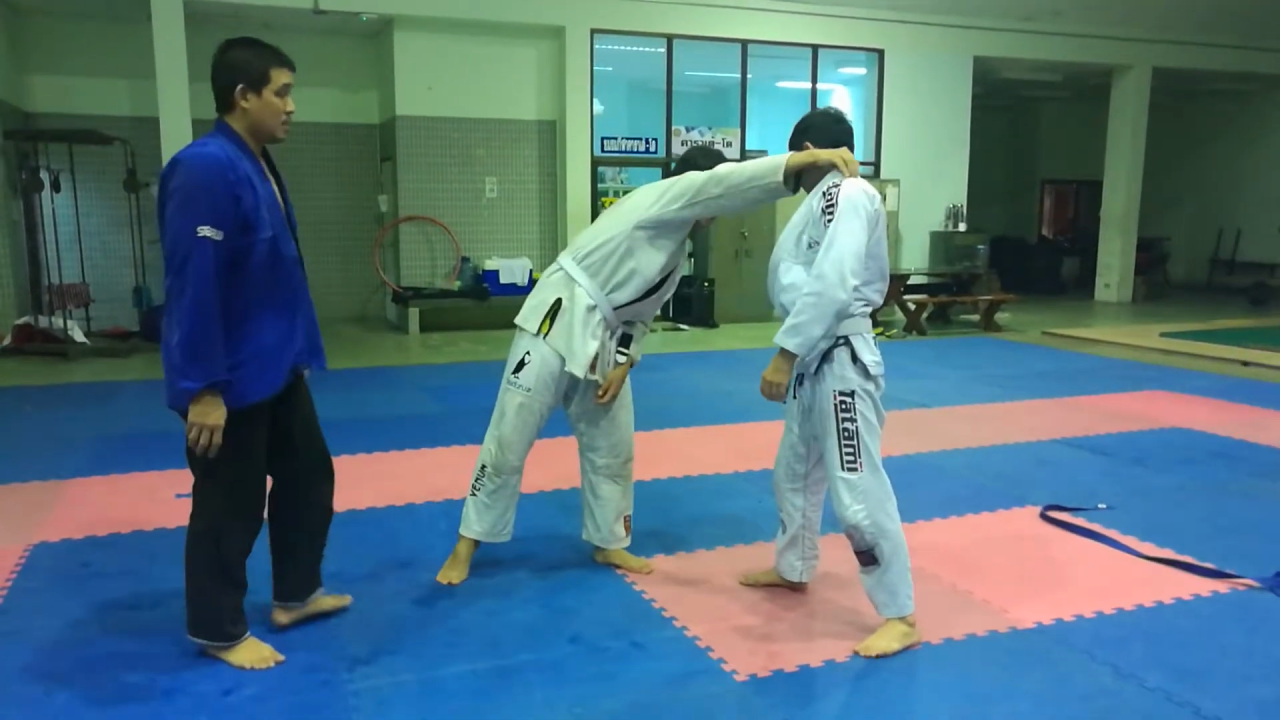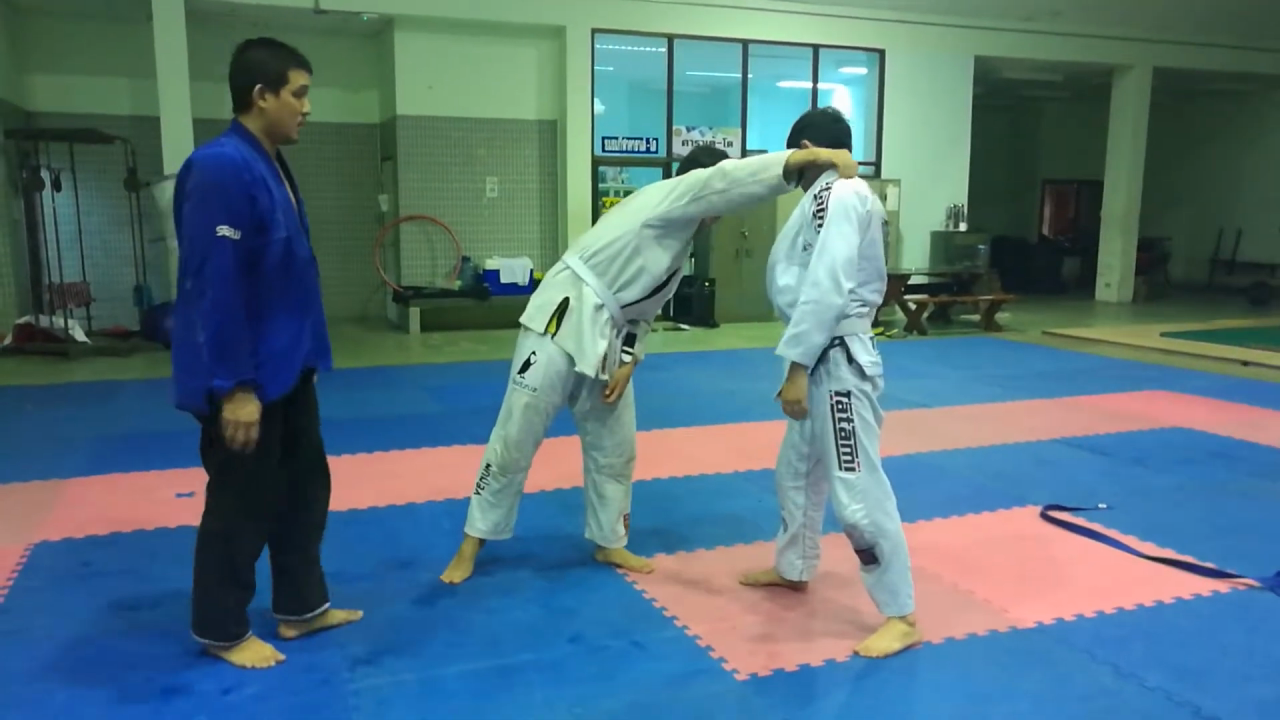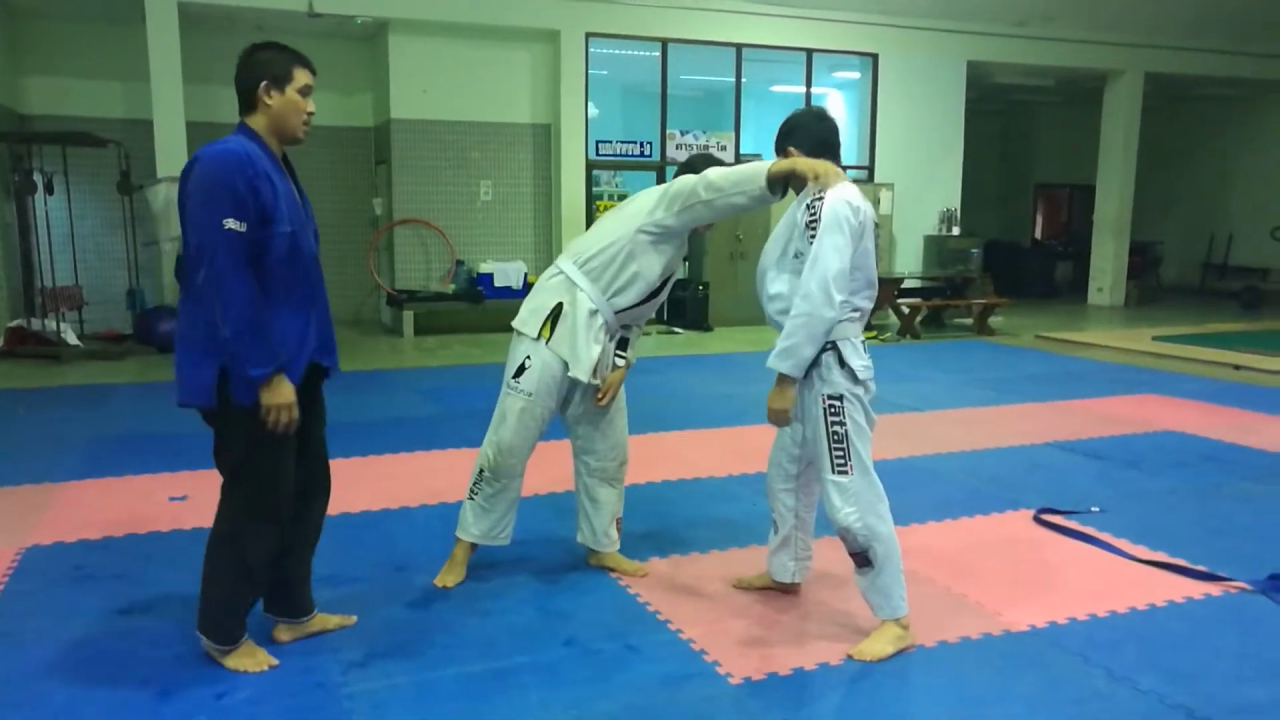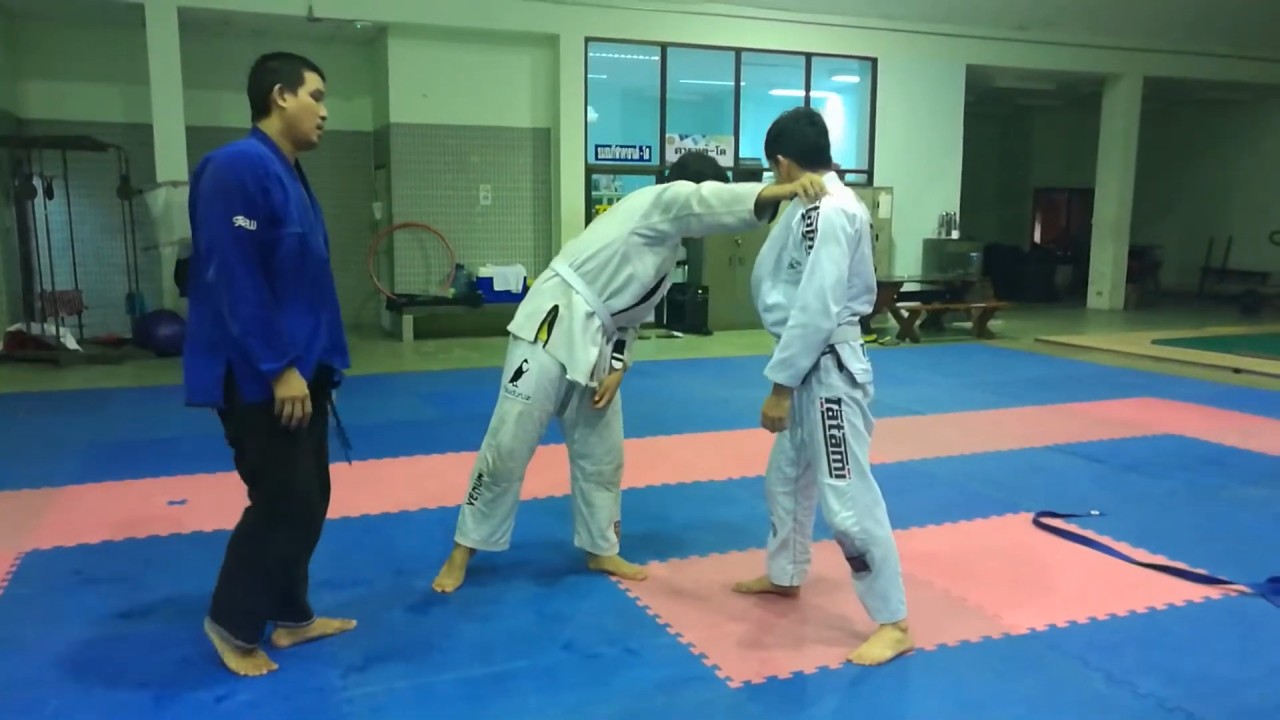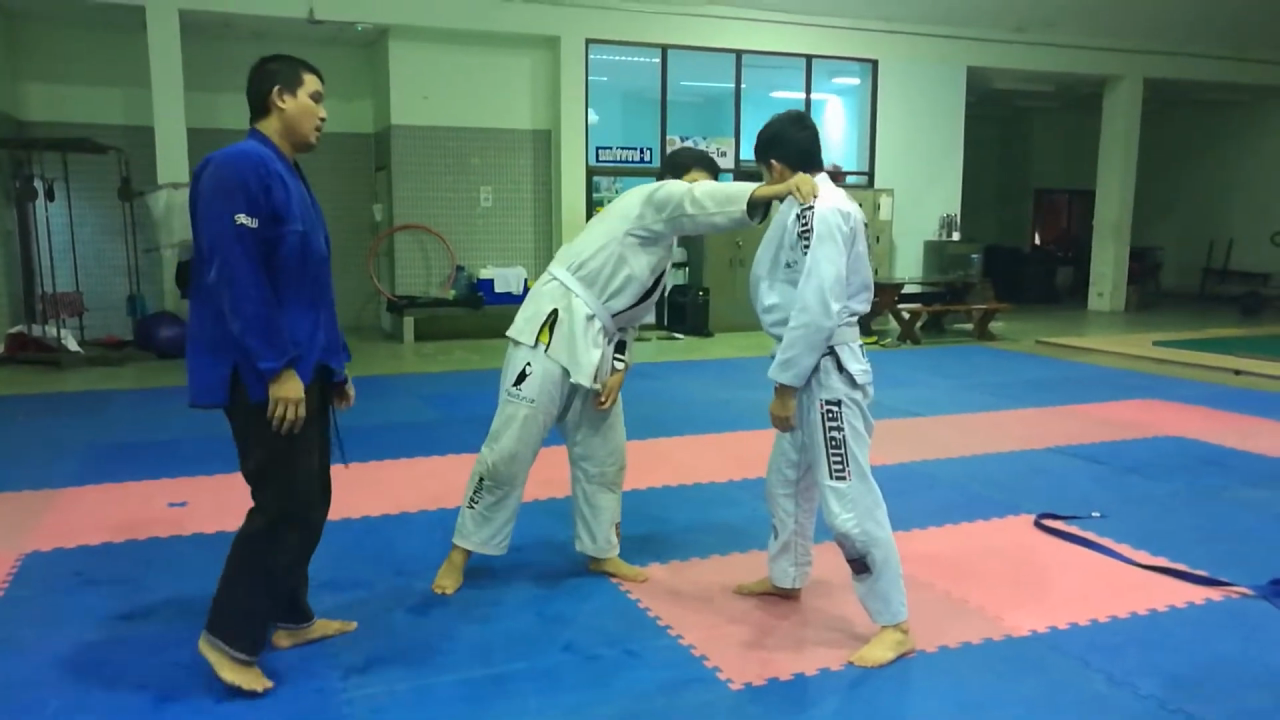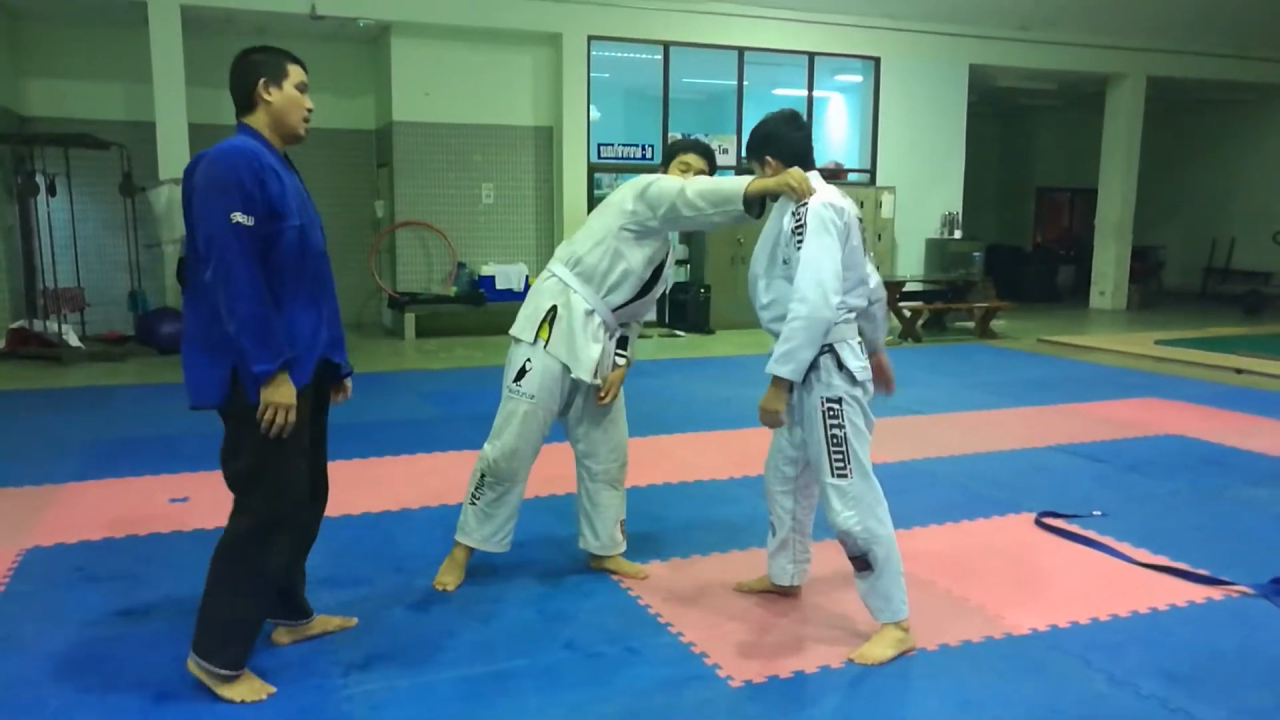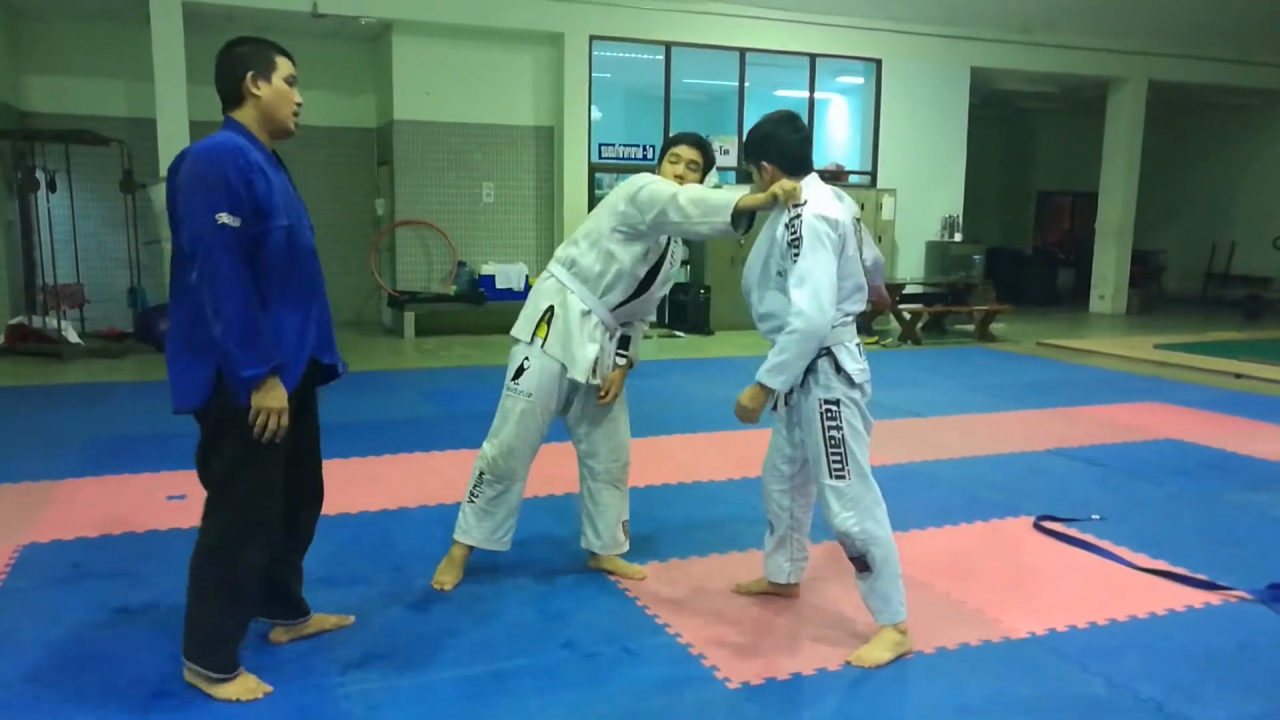
dt=0.2s
person 1, frame 1
left shoulder: (258, 164)
right shoulder: (205, 170)
right elbow: (193, 286)
left wrist: (293, 353)
right wrist: (204, 389)
left hip: (276, 363)
right hip: (230, 375)
left knee: (307, 476)
right knee: (229, 502)
left ankle: (296, 593)
right ankle: (218, 630)
person 1, frame 2
left shoulder: (268, 166)
right shoulder: (221, 170)
right elbow: (214, 288)
right wrist: (235, 386)
left hip: (286, 365)
right hip: (244, 377)
left knee: (306, 485)
right knee: (244, 501)
left ankle: (300, 607)
right ankle: (221, 629)
person 1, frame 3
left shoulder: (277, 168)
right shoulder: (226, 166)
right elbow: (225, 283)
right wrist: (266, 373)
left hip: (292, 365)
right hip: (249, 375)
left knee: (306, 491)
right knee: (256, 501)
left ankle: (290, 611)
right ankle: (222, 631)
person 1, frame 4
left shoulder: (289, 175)
right shoulder: (238, 168)
right elbow: (234, 279)
left wrist: (316, 364)
right wrist: (279, 366)
left hip: (298, 367)
right hip: (259, 374)
left knee: (307, 498)
right knee: (282, 501)
left ankle: (288, 615)
right ankle: (232, 625)
person 1, frame 5
left shoulder: (286, 174)
right shoulder: (239, 167)
right elbow: (237, 279)
left wrist: (331, 364)
right wrist: (276, 368)
left hip: (300, 369)
right hip: (263, 374)
left knee: (307, 501)
right knee: (284, 504)
left ankle: (288, 617)
right ankle: (228, 638)
person 1, frame 6
left shoulder: (274, 167)
right shoulder: (232, 164)
right elbow: (233, 278)
left wrist: (328, 362)
right wrist: (270, 371)
left hip: (298, 368)
right hip: (258, 376)
left knee: (303, 499)
right knee: (266, 510)
left ankle: (288, 614)
right ankle: (217, 655)
person 1, frame 7
left shoulder: (265, 164)
right shoulder: (217, 160)
right elbow: (219, 279)
left wrist: (293, 366)
right wrist: (258, 374)
left hip: (285, 368)
right hip: (241, 379)
left knee: (297, 497)
right knee: (242, 514)
left ankle: (285, 612)
right ankle: (210, 660)
person 2, frame 1
left shoulder: (848, 194)
right shoulder: (833, 197)
left elbow: (830, 287)
left wrist: (783, 355)
right wrist: (797, 355)
left hip: (842, 359)
right hip: (818, 358)
left knee: (858, 490)
right knee: (795, 470)
left ankle: (900, 616)
right ankle: (793, 568)
person 2, frame 2
left shoulder: (839, 195)
right shoulder: (839, 195)
left elbow: (827, 290)
left wrist: (795, 368)
left hip: (838, 359)
right hip: (822, 356)
left knee: (858, 489)
right knee: (798, 470)
left ankle: (901, 615)
right ankle: (794, 567)
person 2, frame 3
left shoulder: (832, 204)
right shoulder: (825, 199)
left elbow: (817, 301)
left wrist: (783, 378)
left hip: (830, 365)
right hip: (813, 362)
left knee: (850, 493)
right knee: (789, 473)
left ankle: (895, 619)
right ankle: (786, 571)
person 2, frame 4
left shoulder: (827, 211)
right shoulder: (818, 204)
left elbow: (815, 311)
left wrist: (779, 386)
left hip: (828, 369)
right hip: (809, 367)
left knee: (847, 499)
right knee: (787, 477)
left ankle: (893, 623)
right ankle: (784, 575)
person 2, frame 5
left shoulder: (820, 211)
right shoulder: (815, 206)
left elbow: (816, 311)
left wrist: (784, 387)
left hip: (827, 371)
right hip: (810, 369)
left knee: (847, 500)
right knee: (787, 479)
left ankle: (894, 625)
right ankle: (786, 577)
person 2, frame 6
left shoulder: (812, 208)
right shoulder: (821, 199)
left elbow: (814, 304)
right elbow: (869, 284)
left wrist: (777, 380)
right wrist: (876, 348)
left hip: (827, 367)
right hip: (809, 366)
left knee: (850, 498)
right knee: (786, 476)
left ankle: (895, 622)
right ankle: (785, 575)
person 2, frame 7
left shoulder: (808, 219)
right shoulder: (823, 198)
left elbow: (810, 318)
right elbow: (867, 255)
left wrist: (763, 385)
right wrist: (872, 281)
left hip: (826, 369)
right hip: (806, 369)
left knee: (848, 500)
right knee: (783, 475)
left ankle: (894, 624)
right ankle: (783, 575)
person 3, frame 1
left shoulder: (675, 247)
right shoulder: (661, 197)
right elbow: (725, 184)
left wrist: (622, 365)
right wrist: (812, 159)
left hip: (601, 341)
right hip: (558, 323)
left knee: (611, 447)
right knee: (510, 440)
left ankle: (608, 544)
right ankle: (466, 546)
person 3, frame 2
left shoulder: (679, 243)
right shoulder: (668, 195)
right elbow: (727, 181)
left wrist: (627, 363)
right wrist: (810, 156)
left hip: (605, 338)
right hip: (564, 321)
left knee: (613, 447)
right knee: (516, 440)
left ankle: (608, 543)
right ankle: (471, 545)
person 3, frame 3
left shoulder: (672, 248)
right shoulder: (663, 201)
right elbow: (714, 189)
left wrist: (620, 367)
right wrist: (790, 166)
left hip: (599, 342)
right hip: (557, 324)
left knee: (605, 450)
right knee: (509, 443)
left ankle: (602, 547)
right ankle: (464, 548)
person 3, frame 4
left shoulder: (665, 249)
right shoulder: (657, 201)
right elbow: (705, 202)
left wrist: (616, 369)
right wrist: (784, 190)
left hip: (592, 345)
right hip: (554, 329)
left knee: (601, 454)
right knee: (508, 448)
left ankle: (600, 550)
right ankle: (462, 553)
person 3, frame 5
left shoulder: (662, 250)
right shoulder: (649, 199)
right elbow: (699, 203)
left wrist: (618, 371)
right wrist: (776, 189)
left hip: (594, 347)
right hip: (553, 332)
left knee: (603, 456)
right knee: (510, 451)
left ankle: (601, 552)
right ankle: (460, 555)
person 3, frame 6
left shoulder: (666, 247)
right shoulder: (646, 191)
right elbow: (694, 199)
left wrist: (619, 365)
right wrist: (768, 185)
left hip: (598, 343)
right hip: (555, 326)
left knee: (606, 453)
right knee: (512, 446)
left ankle: (603, 549)
right ankle: (463, 550)
person 3, frame 7
left shoulder: (673, 249)
right shoulder: (640, 190)
right elbow: (683, 207)
left wrist: (621, 366)
right wrist: (758, 200)
left hip: (601, 343)
right hip: (557, 326)
left knee: (609, 454)
right knee: (510, 446)
left ankle: (603, 549)
right ankle: (461, 550)
